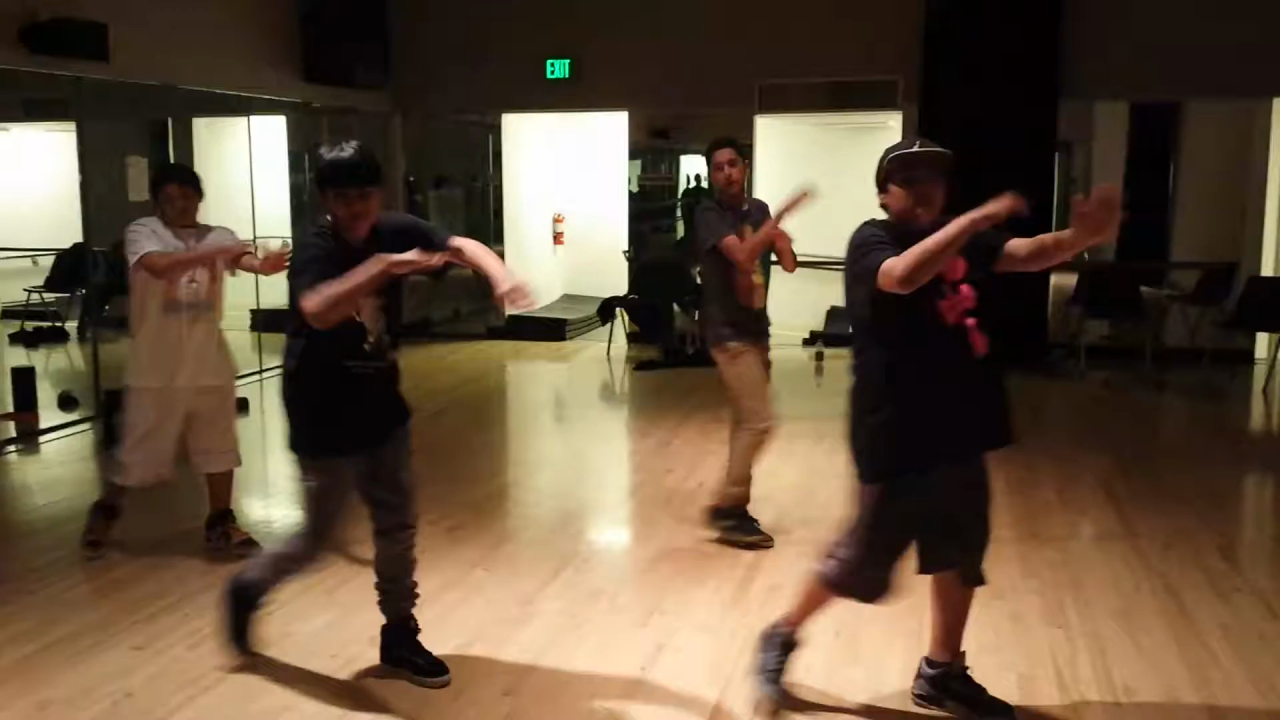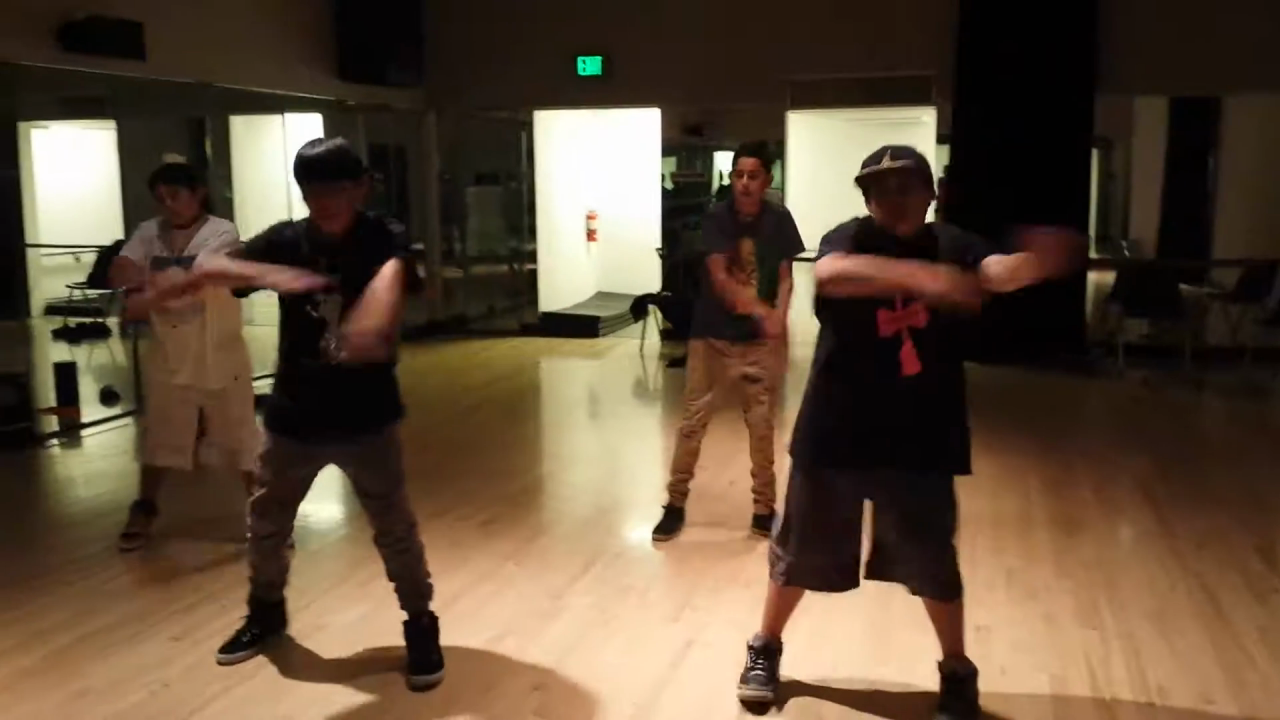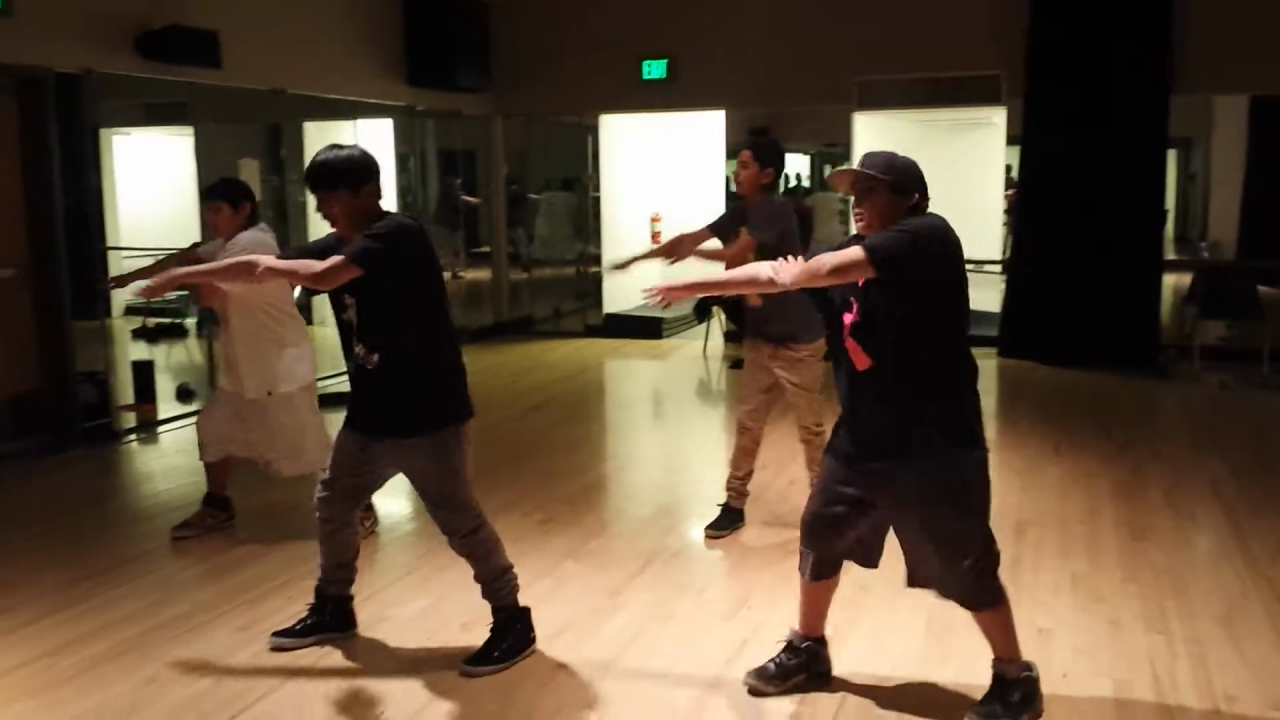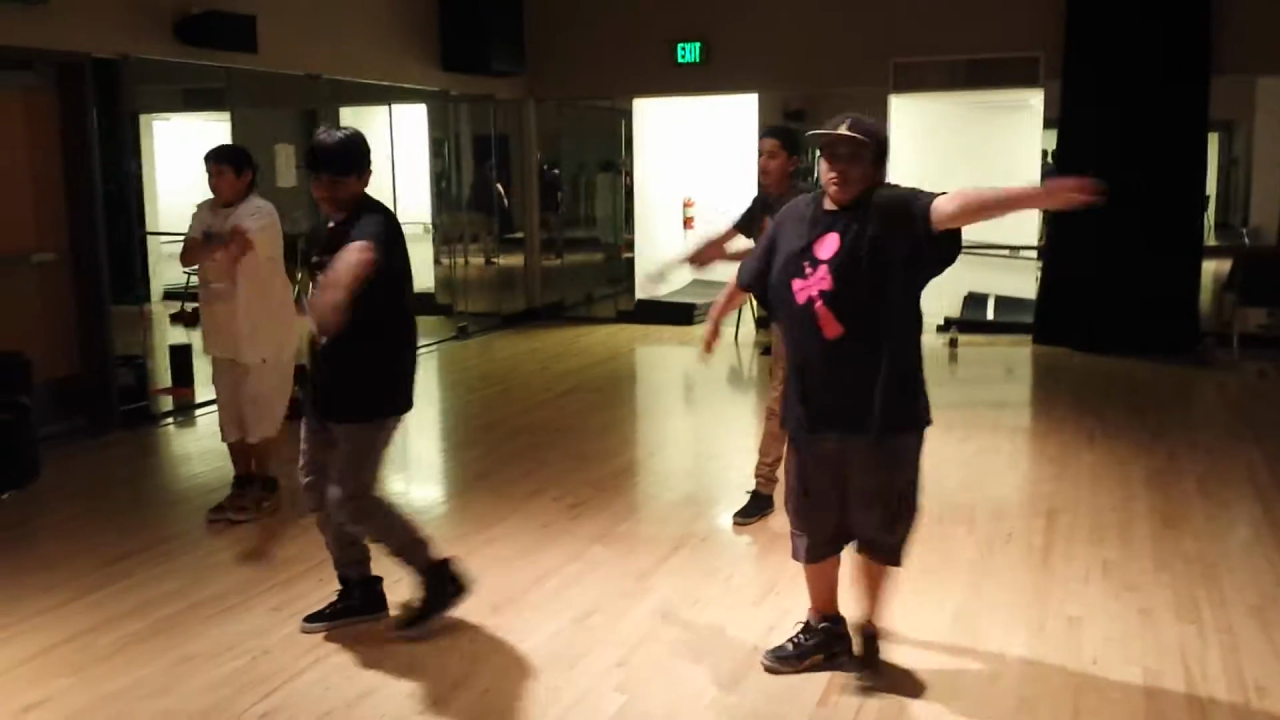
dt=0.4s
person 1, frame 1
left shoulder: (953, 237)
right shoulder: (871, 240)
left elbow: (1026, 253)
right elbow: (900, 277)
left wrist: (1085, 234)
right wrist: (975, 220)
left hip: (957, 434)
right hip: (898, 435)
left knee: (960, 554)
right knee: (862, 559)
left ankle: (942, 672)
right ankle: (782, 638)
person 1, frame 2
left shoulder: (957, 245)
right shoulder: (849, 239)
left elbow: (1003, 272)
right elbow: (834, 274)
left wrist: (1040, 262)
right wrist: (916, 277)
left hip: (920, 443)
right hip: (836, 436)
left knee: (933, 567)
right knee: (804, 550)
left ankle: (956, 672)
right ankle: (763, 652)
person 1, frame 3
left shoulder: (928, 237)
right shoulder: (845, 257)
left elbow: (836, 268)
right elbow: (778, 274)
left wrist: (786, 274)
right wrist: (693, 284)
left hip: (936, 442)
right hip: (861, 438)
left knee: (966, 565)
right knee: (821, 537)
right ankle: (807, 650)
person 1, frame 4
left shoulder: (896, 211)
right shoulder: (792, 218)
left elbow: (956, 208)
right elbow: (752, 276)
left wrist: (1034, 196)
right wrist: (717, 320)
left hip: (882, 408)
right hip: (809, 406)
left knee: (880, 526)
right knee: (809, 524)
left ankle: (870, 631)
right ankle: (825, 627)
person 2, frame 1
left shoulder: (397, 231)
right shoulder: (316, 251)
left elbow: (461, 247)
right elbow: (318, 312)
left wrist: (501, 273)
right wrist: (383, 267)
left hip: (380, 410)
right hip: (322, 418)
left knee: (397, 523)
right knee: (321, 534)
left ankle: (400, 636)
right ankle: (249, 589)
person 2, frame 2
left shoulder: (385, 237)
right shoulder: (288, 238)
left elbow: (390, 279)
right elbow: (217, 268)
left wrist: (373, 319)
right wrist: (255, 274)
left hip: (371, 411)
right hip: (298, 408)
left knee: (391, 520)
right knee: (268, 513)
left ankle: (421, 626)
right ankle: (264, 615)
person 2, frame 3
left shoulder: (397, 236)
right shoulder: (337, 242)
left elbow: (321, 277)
right elbow: (267, 267)
left wrist: (230, 271)
right wrist: (185, 273)
left hip: (424, 410)
right hip: (372, 409)
left knee: (456, 517)
right knee: (333, 503)
left ankle: (512, 621)
right ankle: (333, 608)
person 2, frame 4
left shoulder: (372, 222)
right shoulder: (328, 229)
left elbow: (359, 258)
left wrist: (334, 296)
left hip: (370, 390)
right hip: (330, 385)
left knee: (350, 500)
right knee: (316, 489)
left ankle: (437, 576)
right ankle: (359, 591)
person 3, frame 1
left shoulder: (757, 209)
right shoulder: (708, 213)
left elbow: (787, 263)
right elbow: (742, 254)
left wrist: (781, 237)
right wrist: (780, 218)
left hip: (756, 333)
right hip: (727, 334)
left knee: (749, 422)
right knee: (760, 422)
left ankle: (736, 511)
right ankle: (724, 507)
person 3, frame 2
left shoulder: (780, 220)
right shoulder: (716, 217)
left elbow: (785, 277)
right elbow: (719, 278)
left wrist: (780, 317)
right wrist: (763, 314)
left hip: (759, 342)
right hip: (711, 337)
left knee: (762, 426)
right knee: (693, 423)
left ankle: (764, 511)
right ankle: (675, 505)
person 3, frame 3
left shoulder: (778, 208)
right shoulder: (740, 213)
left elbow: (735, 254)
right elbow: (694, 239)
left wrist: (685, 250)
right wrist: (639, 259)
left hip: (798, 338)
right hip: (760, 336)
left knee: (813, 427)
right knee: (749, 422)
right ankle: (734, 505)
person 3, frame 4
left shoulder: (802, 200)
right shoulder: (762, 203)
right elbow: (725, 240)
left wrist: (716, 256)
right wrist: (687, 259)
right knee: (777, 408)
right ankle: (764, 490)
person 4, frame 1
left shoulder: (218, 237)
right shoulder: (142, 231)
left elbow: (255, 260)
right elbow: (160, 266)
left wrist: (280, 262)
right wrist: (218, 254)
left hip: (210, 363)
right hip: (156, 365)
left knee: (218, 446)
right knee: (139, 450)
left ankle: (220, 523)
right ankle: (104, 513)
person 4, frame 2
left shoulder: (220, 232)
right shoulder: (148, 233)
right elbow: (124, 272)
right wrist: (134, 295)
left hip: (218, 357)
right hip: (168, 361)
left knee: (240, 442)
right knee: (160, 441)
right ankle: (143, 512)
person 4, frame 3
left shoulder: (253, 244)
right shoulder: (232, 244)
left elbow: (215, 296)
right elbow: (187, 258)
right wrist: (129, 277)
left hip: (280, 363)
right hip: (240, 363)
left knee: (307, 442)
right knee: (214, 429)
left ankle: (359, 506)
right ankle: (217, 507)
person 4, frame 4
left shoulder: (260, 212)
right shoulder: (206, 212)
left elbow: (239, 246)
right elbow: (187, 257)
left wrist: (223, 273)
right wrist: (221, 243)
left hip: (265, 330)
right hip: (224, 332)
left knee: (262, 413)
right knee: (231, 413)
left ankle: (267, 487)
right ankle: (244, 485)
